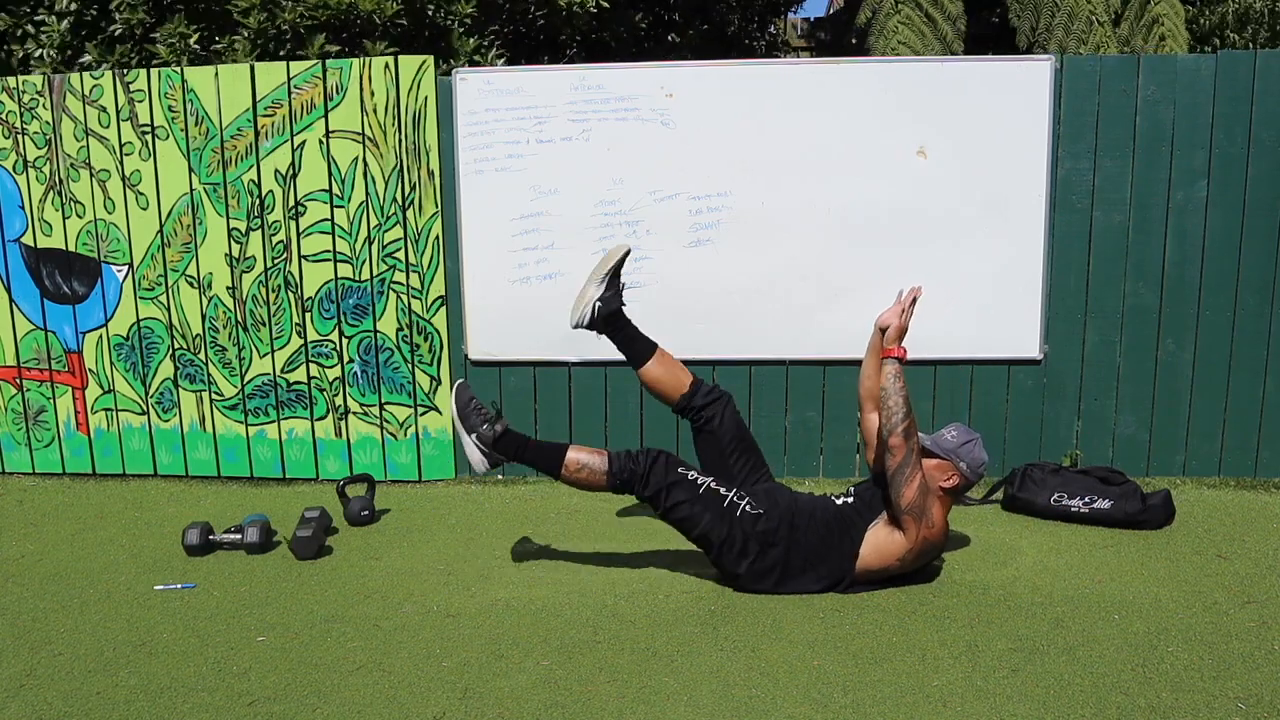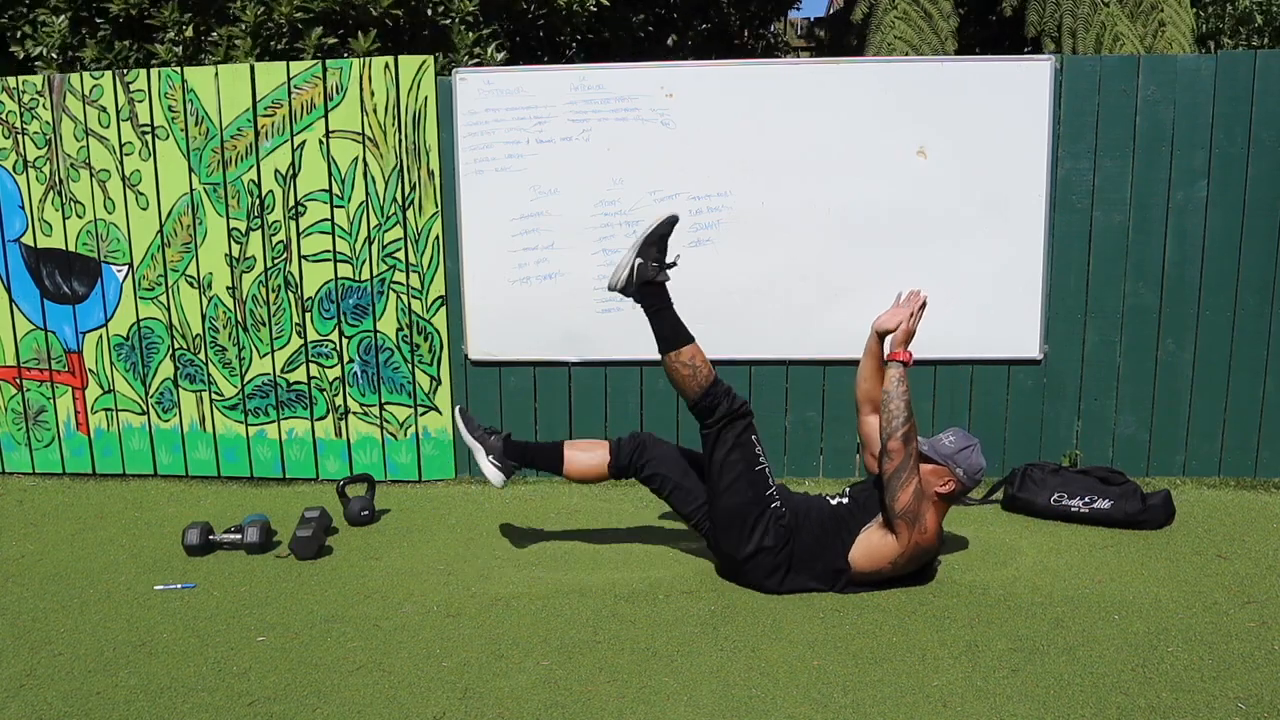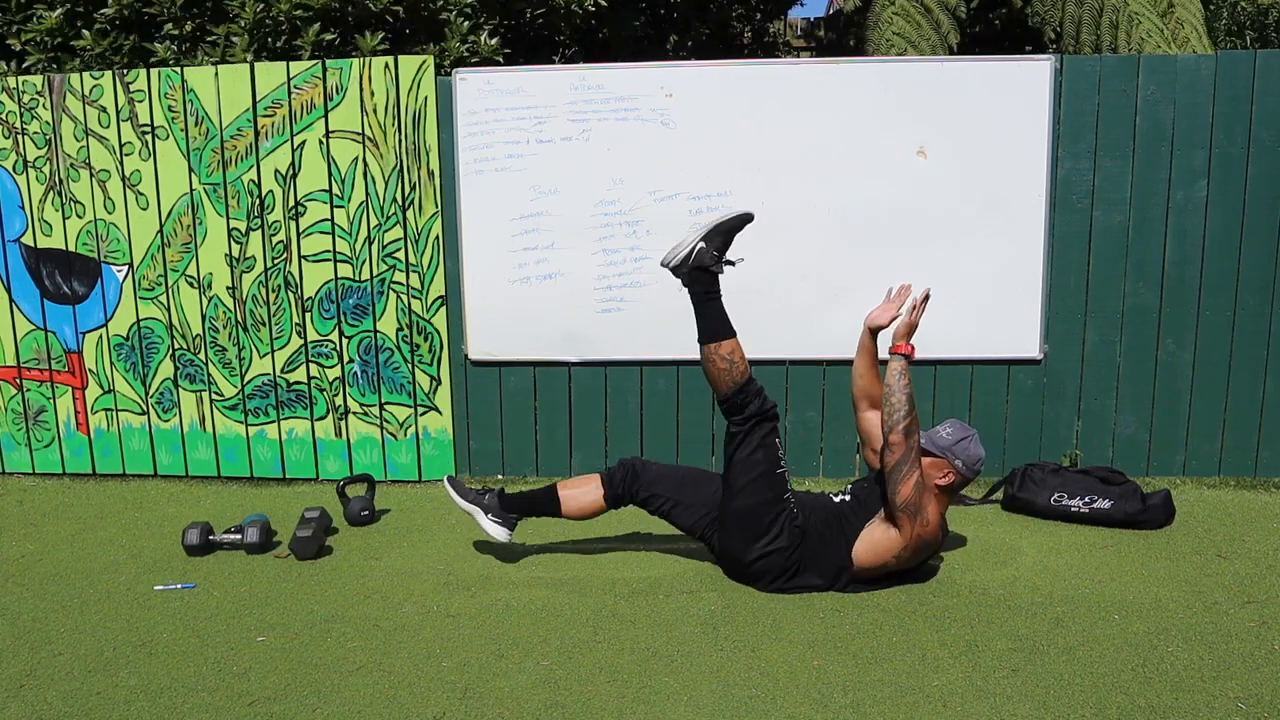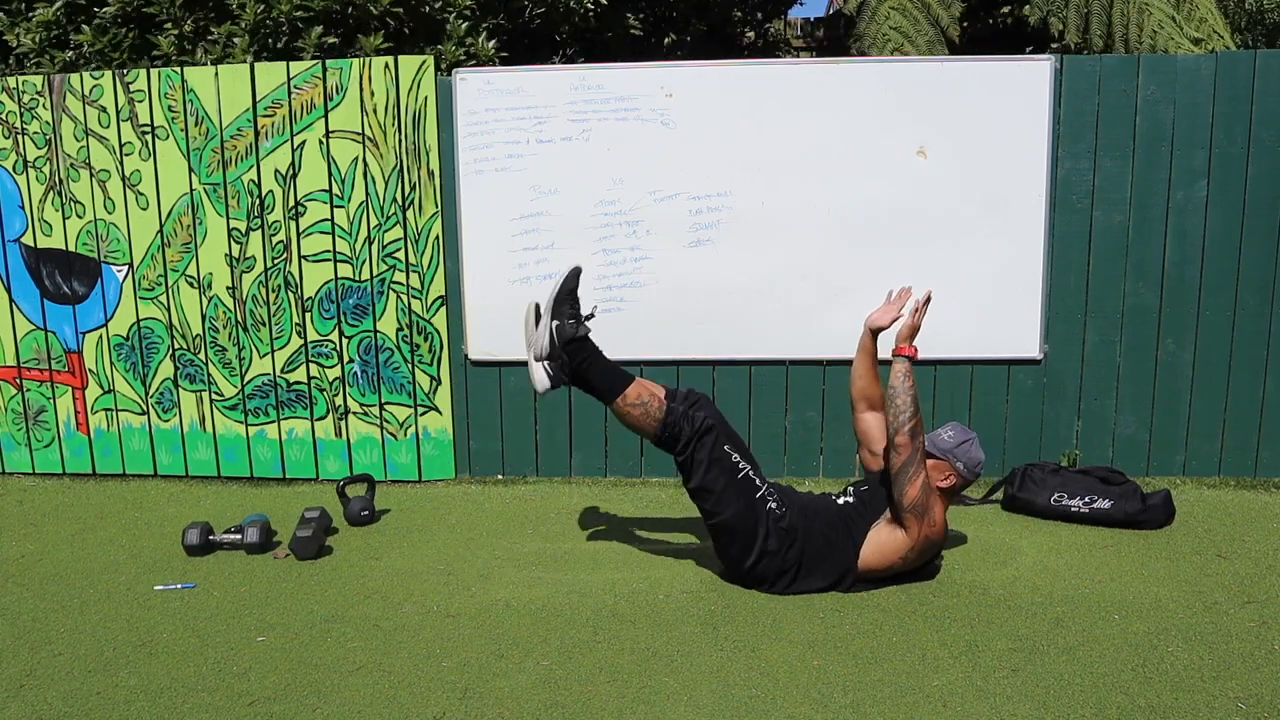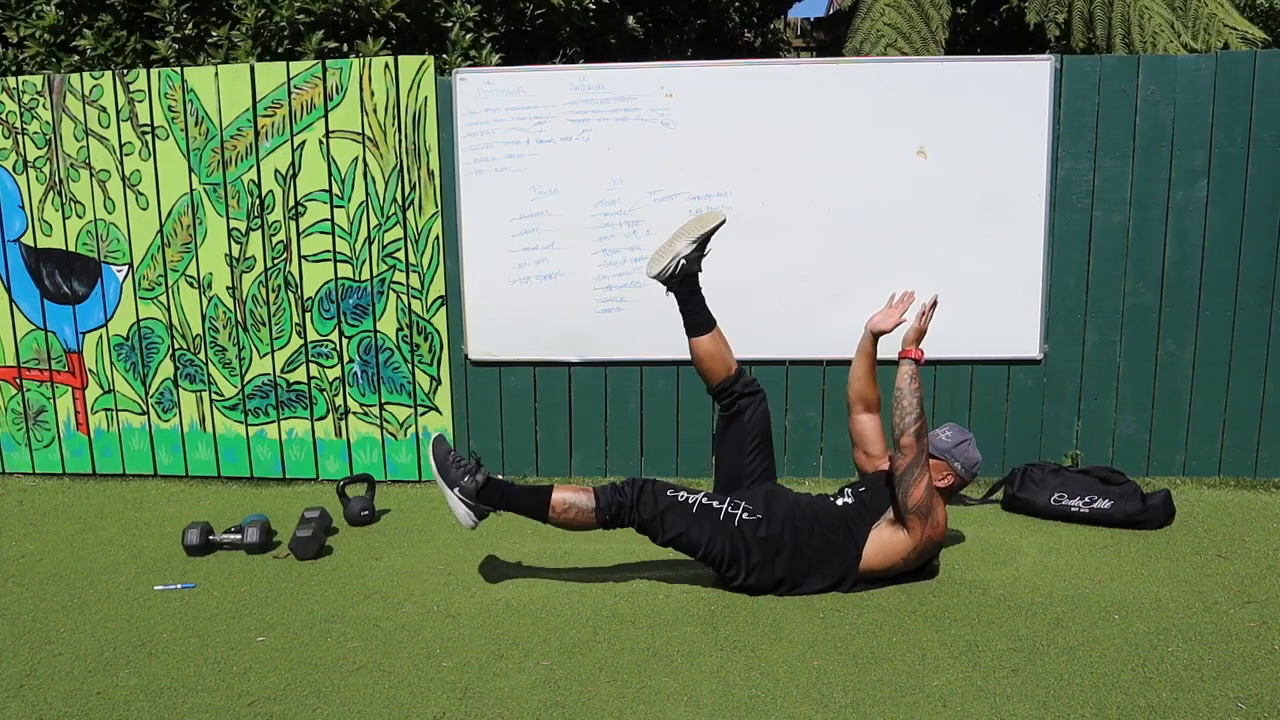
dt=0.2s
person 1, frame 1
left shoulder: (923, 529)
right shoulder: (898, 493)
left elbow: (897, 441)
right elbow: (871, 412)
left wrist: (892, 352)
right wrist: (876, 332)
left hip: (764, 551)
right hip: (772, 513)
left knee: (655, 470)
right knee: (708, 405)
left ankle: (504, 444)
right ankle: (611, 319)
person 1, frame 2
left shoulder: (917, 532)
right shoulder: (899, 493)
left elbow: (897, 445)
right elbow: (871, 414)
left wrist: (899, 354)
right wrist: (878, 337)
left hip: (763, 550)
right hip: (756, 530)
left knee: (724, 413)
right knee: (638, 451)
left ankle: (648, 286)
right ankle: (509, 454)
person 1, frame 3
left shoulder: (920, 527)
right shoulder: (892, 485)
left elbow: (898, 441)
right elbow: (867, 407)
left wrist: (901, 351)
right wrist: (871, 333)
left hip: (768, 551)
right hip: (752, 532)
left knee: (751, 412)
right knee: (633, 476)
left ankle: (702, 278)
right ankle: (509, 509)
person 1, frame 4
left shoulder: (924, 526)
right shoulder: (897, 489)
left elbow: (904, 447)
right elbow: (866, 409)
left wrist: (903, 356)
right wrist: (871, 335)
left hip: (770, 550)
right hip: (775, 521)
left knee: (696, 425)
right knee: (687, 411)
left ankle: (575, 351)
right ankle: (570, 366)
person 1, frame 5
left shoulder: (923, 528)
right shoulder: (889, 485)
left elbow: (908, 446)
right elbow: (862, 410)
left wrist: (910, 354)
right wrist: (872, 335)
left hip: (761, 550)
right hip: (763, 511)
left knee: (638, 498)
right knee: (742, 395)
left ankle: (487, 492)
right ankle: (684, 282)
